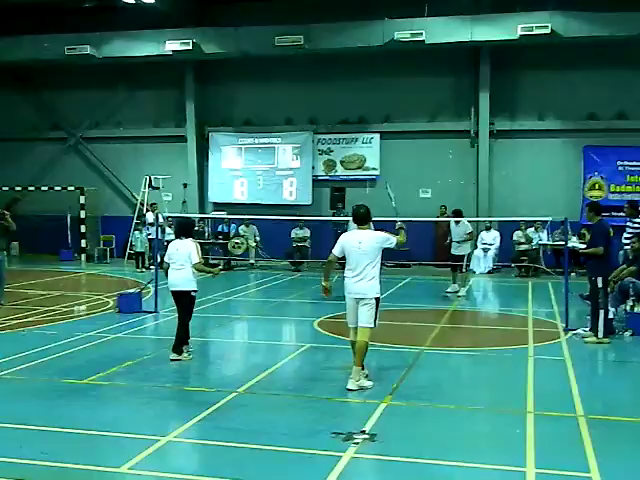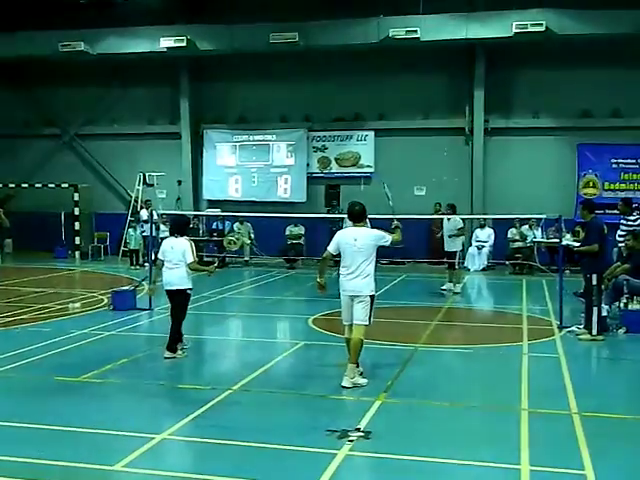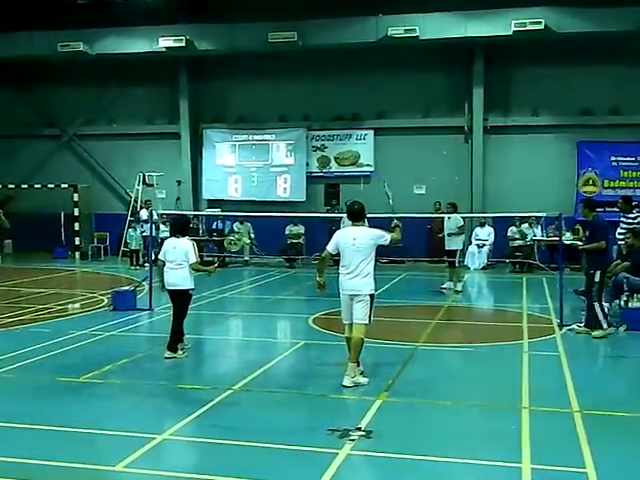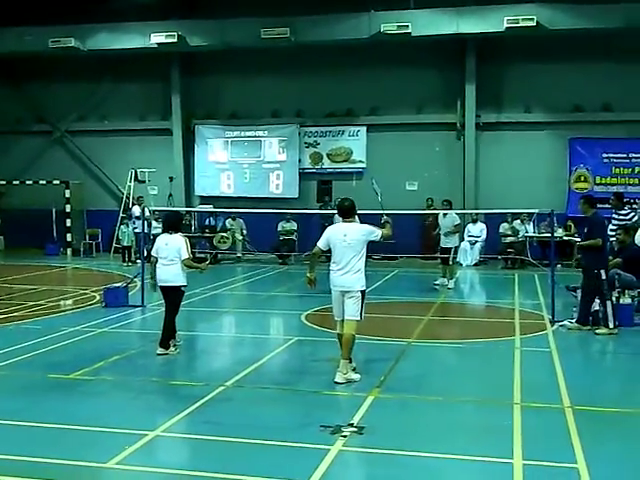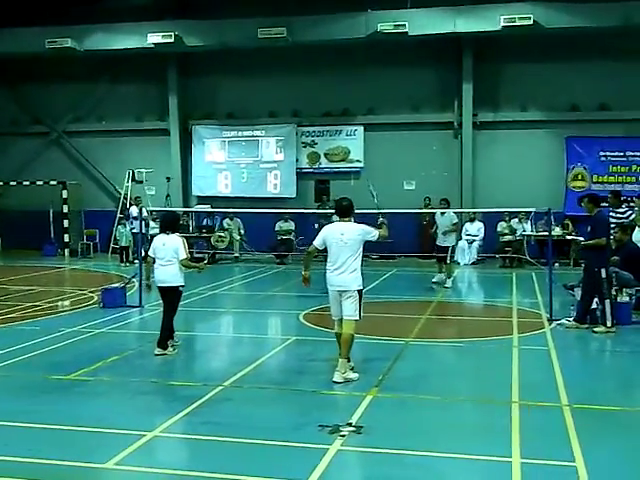
dt=0.4s
person 1, frame 1
left shoulder: (345, 237)
right shoulder: (378, 237)
left elbow: (330, 260)
right elbow: (402, 240)
left wrist: (325, 281)
right wrist: (401, 228)
left hip: (351, 290)
right hip: (369, 291)
left knee: (354, 331)
right knee: (364, 332)
left ankle: (359, 368)
right ankle: (356, 377)
person 1, frame 2
left shoulder: (341, 234)
right shoulder: (374, 235)
left elbow: (325, 257)
right elbow: (397, 239)
left wrist: (320, 277)
right wrist: (397, 227)
left hip: (346, 287)
right hip: (364, 289)
left knee: (349, 328)
right knee: (358, 330)
left ankle: (354, 366)
right ankle: (350, 374)
person 1, frame 3
left shoulder: (340, 234)
right shoulder: (373, 234)
left elbow: (324, 257)
right elbow: (396, 238)
left wrist: (320, 276)
right wrist: (397, 227)
left hip: (345, 287)
right hip: (363, 288)
left knee: (349, 327)
right knee: (358, 329)
left ankle: (355, 365)
right ankle: (351, 374)
person 1, frame 4
left shoulder: (331, 230)
right shoulder: (364, 230)
left elbow: (315, 253)
right elbow: (387, 233)
left wrist: (311, 272)
right wrist: (387, 223)
left hip: (337, 283)
right hip: (355, 284)
left knee: (341, 323)
right knee: (350, 325)
left ankle: (347, 361)
right ankle: (343, 370)
person 1, frame 5
left shoulder: (327, 229)
right shoulder: (360, 229)
left elbow: (310, 251)
right elbow: (384, 234)
left wrist: (305, 270)
right wrist: (383, 224)
left hip: (333, 282)
right hip: (351, 283)
left knee: (338, 322)
right knee: (349, 324)
left ankle: (345, 360)
right ankle: (342, 370)
person 2, frame 1
left shoulder: (172, 244)
right shoulder: (192, 244)
left elbow: (165, 266)
right elbow: (197, 266)
right wrist: (213, 270)
left hip: (174, 284)
right hip: (187, 285)
left knee: (183, 315)
right knee: (184, 317)
left ankle: (184, 343)
right ankle: (177, 351)
person 2, frame 2
left shoulder: (166, 242)
right shoulder: (187, 243)
left elbow: (159, 264)
right elbow: (192, 266)
left wrist: (153, 282)
right wrist: (208, 269)
left hip: (168, 283)
right hip: (182, 284)
left knee: (175, 314)
right knee: (179, 315)
left ankle: (179, 341)
right ankle: (171, 350)
person 2, frame 3
left shoulder: (167, 242)
right shoulder: (189, 243)
left elbow: (160, 264)
right elbow: (194, 266)
left wrist: (162, 280)
right wrist: (208, 269)
left hip: (170, 283)
right hip: (184, 284)
left knee: (178, 313)
right knee: (179, 315)
left ankle: (179, 340)
right ankle: (172, 349)
person 2, frame 4
left shoulder: (160, 239)
right shoulder: (181, 239)
left elbow: (153, 260)
right elbow: (186, 262)
left wrist: (152, 278)
right wrist: (200, 266)
left hip: (162, 279)
right hip: (176, 280)
left knee: (170, 310)
right knee: (171, 311)
left ankle: (172, 337)
right ankle: (164, 346)
person 2, frame 5
left shoulder: (157, 239)
right shoulder: (179, 240)
left elbow: (149, 261)
right elbow: (184, 262)
left wrist: (147, 279)
right wrist: (198, 266)
left hip: (160, 280)
right hip: (174, 281)
left knee: (168, 310)
right knee: (169, 312)
left ankle: (170, 337)
right ankle: (162, 346)
person 3, frame 1
left shoulder: (599, 227)
right shoulder: (601, 225)
left elbow: (599, 250)
left wrist: (583, 251)
right wrist: (585, 248)
left hip: (599, 270)
right hip: (597, 269)
left knee: (600, 302)
right knee: (596, 301)
left ankle: (602, 335)
right ankle: (596, 330)
person 3, frame 2
left shoulder: (594, 224)
right shoulder: (594, 223)
left elbow: (594, 247)
left wrist: (578, 249)
right wrist: (580, 246)
left hip: (594, 267)
right hip: (591, 266)
left knee: (593, 299)
right knee: (590, 298)
left ankle: (595, 332)
right ankle: (590, 327)
person 3, frame 3
left shoulder: (598, 223)
right shoulder: (591, 222)
left elbow: (602, 244)
left wrist: (583, 247)
right wrist: (583, 246)
left hip: (598, 265)
right hip: (592, 265)
left knee: (594, 296)
right knee: (590, 295)
left ankle: (604, 326)
right ankle: (591, 325)
person 3, frame 4
left shoulder: (597, 220)
right shoulder: (590, 219)
left elbow: (598, 242)
left wrist: (580, 244)
right wrist: (582, 254)
left hip: (598, 264)
right hip: (590, 263)
left knee: (603, 294)
right knee: (586, 293)
left ankle: (610, 325)
right ankle: (582, 321)
person 3, frame 5
left shoulder: (601, 218)
right shoulder: (593, 218)
left elbow: (602, 241)
left wrist: (585, 243)
right wrist: (583, 242)
left hip: (599, 263)
right hip: (591, 262)
left knee: (603, 293)
right knee: (586, 292)
left ankle: (608, 324)
right ankle: (580, 320)
